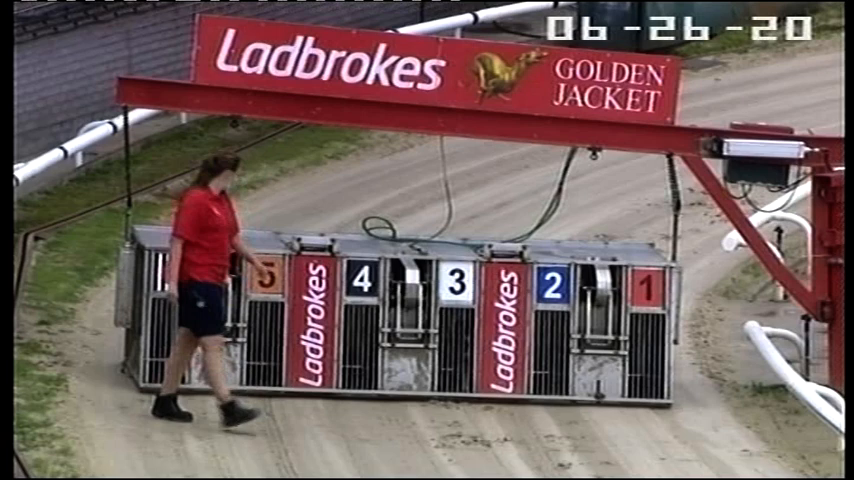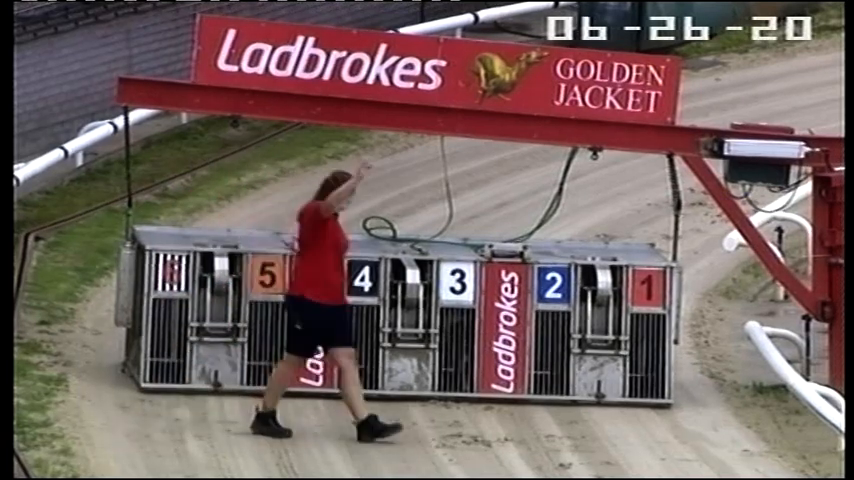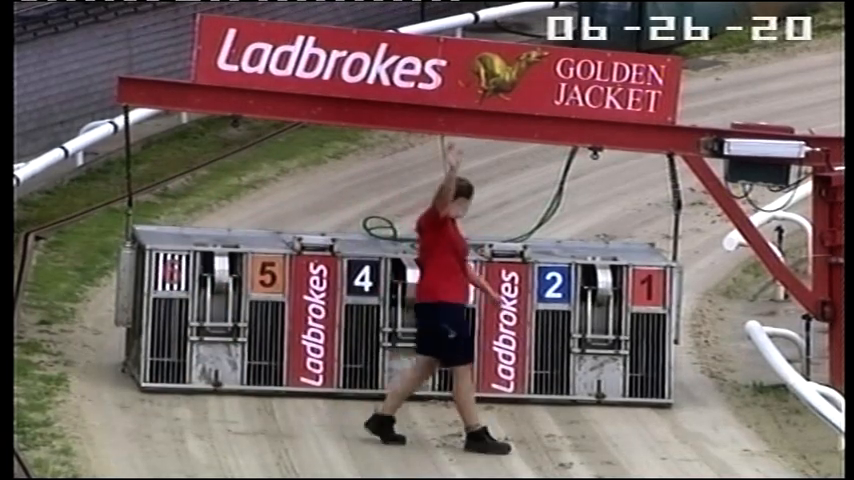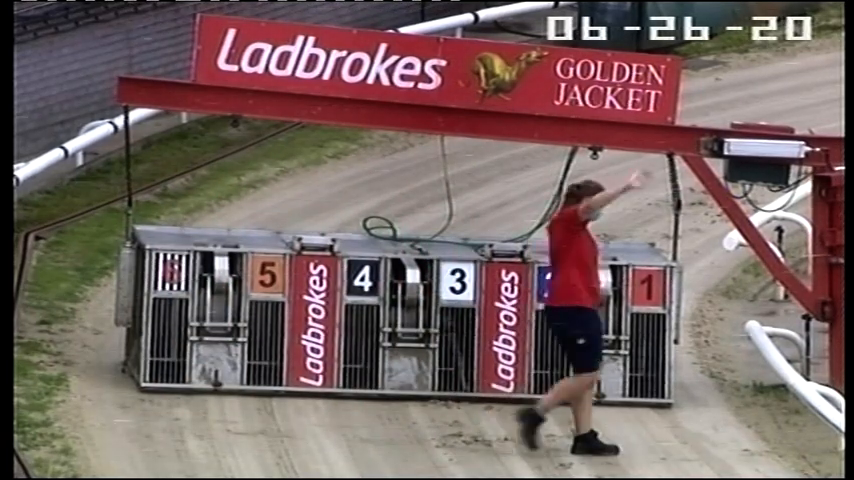
dt=0.7s
person 1, frame 1
left shoulder: (224, 200)
right shoulder: (195, 199)
left elbow: (232, 237)
right elbow: (179, 240)
left wrist: (254, 261)
right wrist: (173, 280)
left hip: (212, 281)
right hip: (196, 281)
left knee: (187, 342)
right knee: (213, 343)
left ankle: (165, 402)
right ankle: (229, 408)
person 1, frame 2
left shoulder: (332, 219)
right shoulder: (316, 212)
right elbow: (331, 202)
right wrist: (355, 180)
left hip: (333, 301)
right hip: (308, 300)
left knee: (348, 362)
right knee: (294, 361)
left ankle: (366, 424)
right ankle: (264, 417)
person 1, frame 3
left shoulder: (447, 226)
right shoulder: (434, 220)
left elbow: (460, 265)
right elbow: (444, 198)
left wrist: (486, 289)
right wrist: (451, 171)
left hip: (446, 304)
right hip: (441, 305)
left knee: (423, 368)
right knee: (463, 369)
left ankle: (382, 419)
right ankle: (477, 436)
person 1, frame 4
left shoulder: (577, 228)
right shoulder: (566, 221)
right elbow: (592, 205)
right wrist: (626, 186)
left hip: (581, 309)
right hip: (570, 309)
left knee: (588, 375)
right knee: (586, 376)
left ankle: (585, 437)
right ankle: (534, 414)
